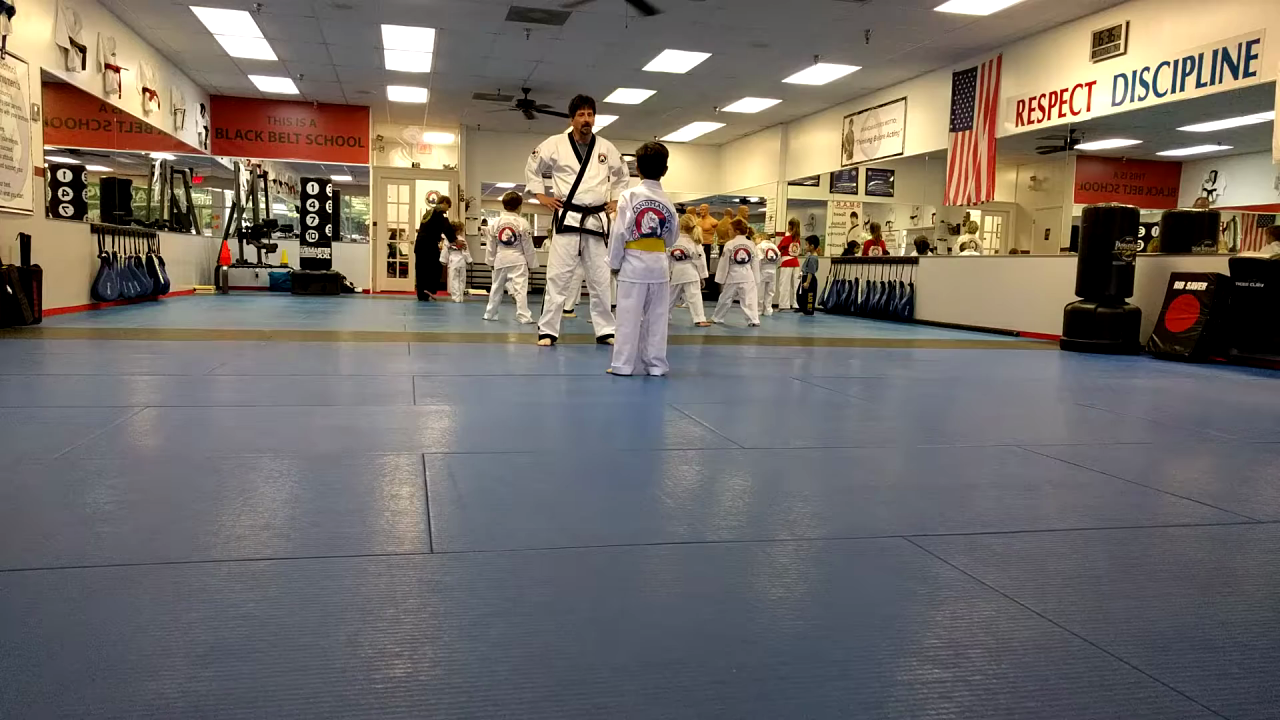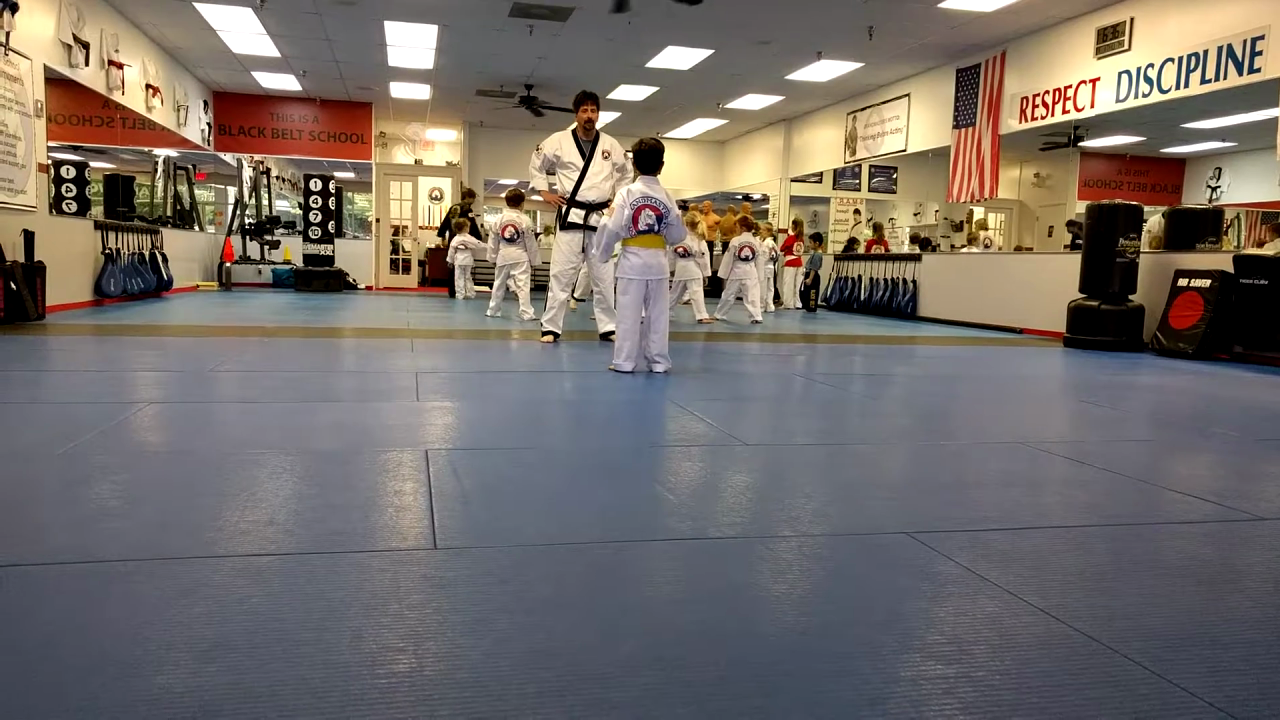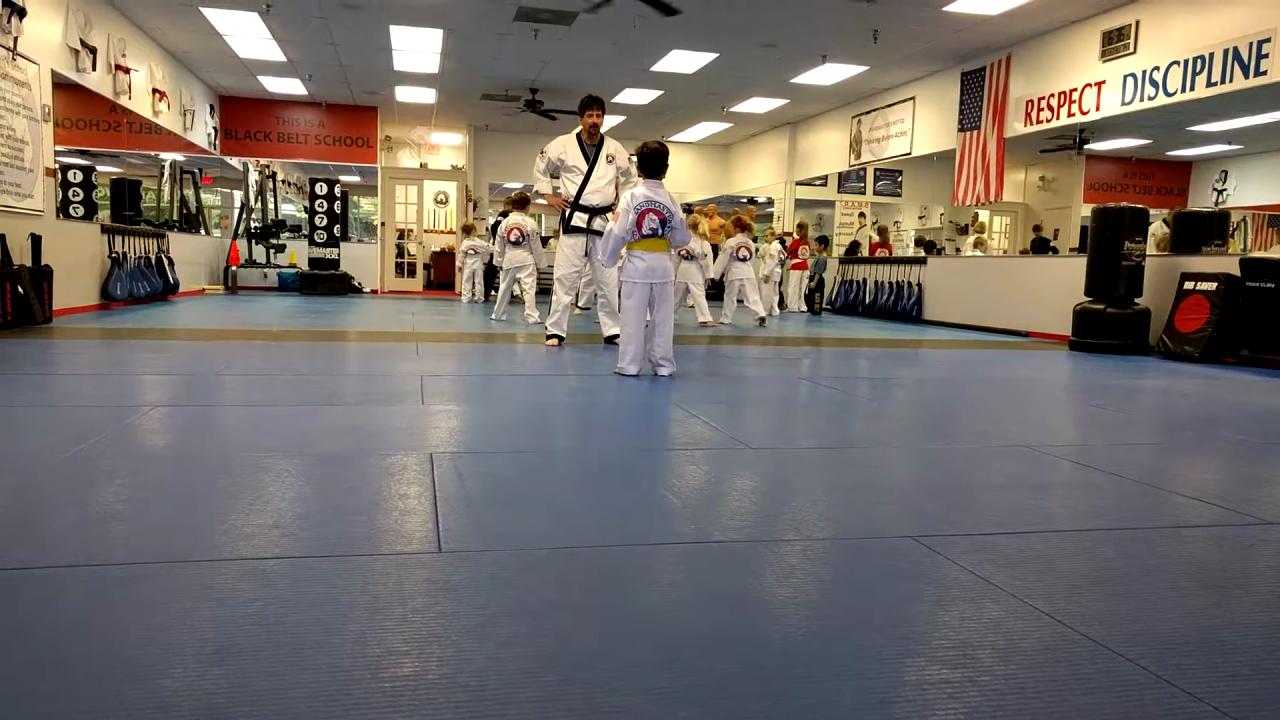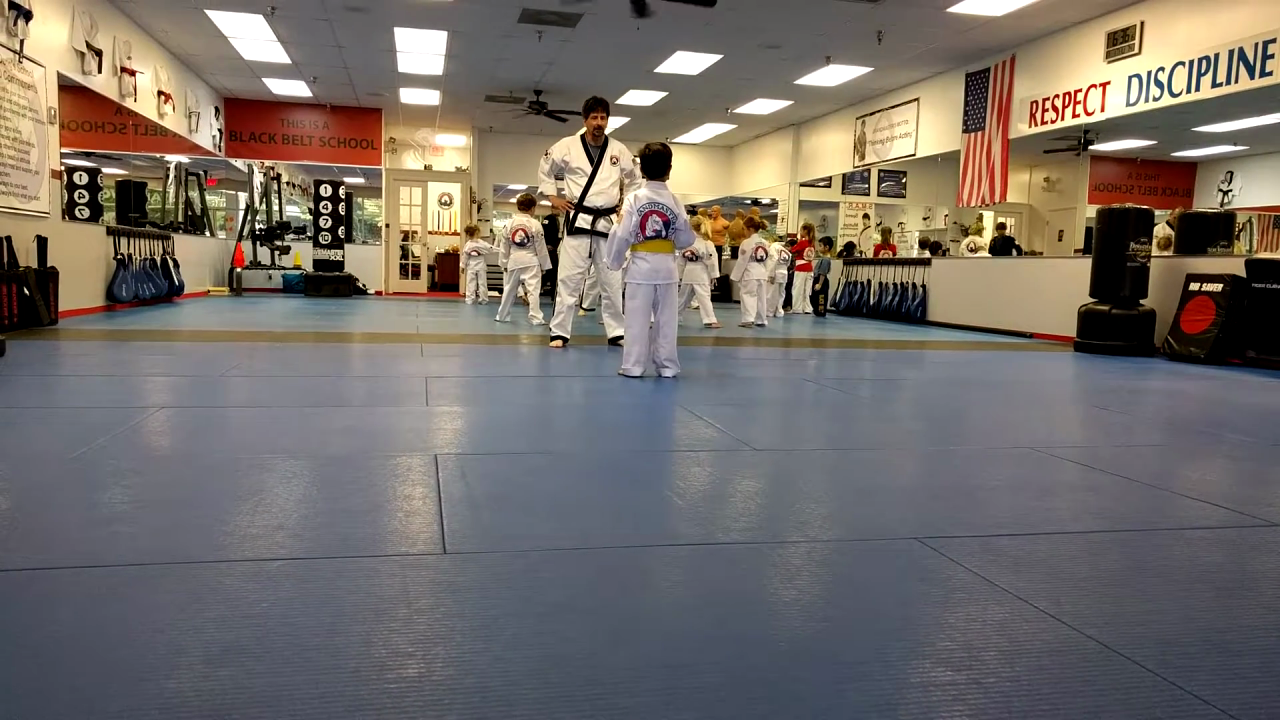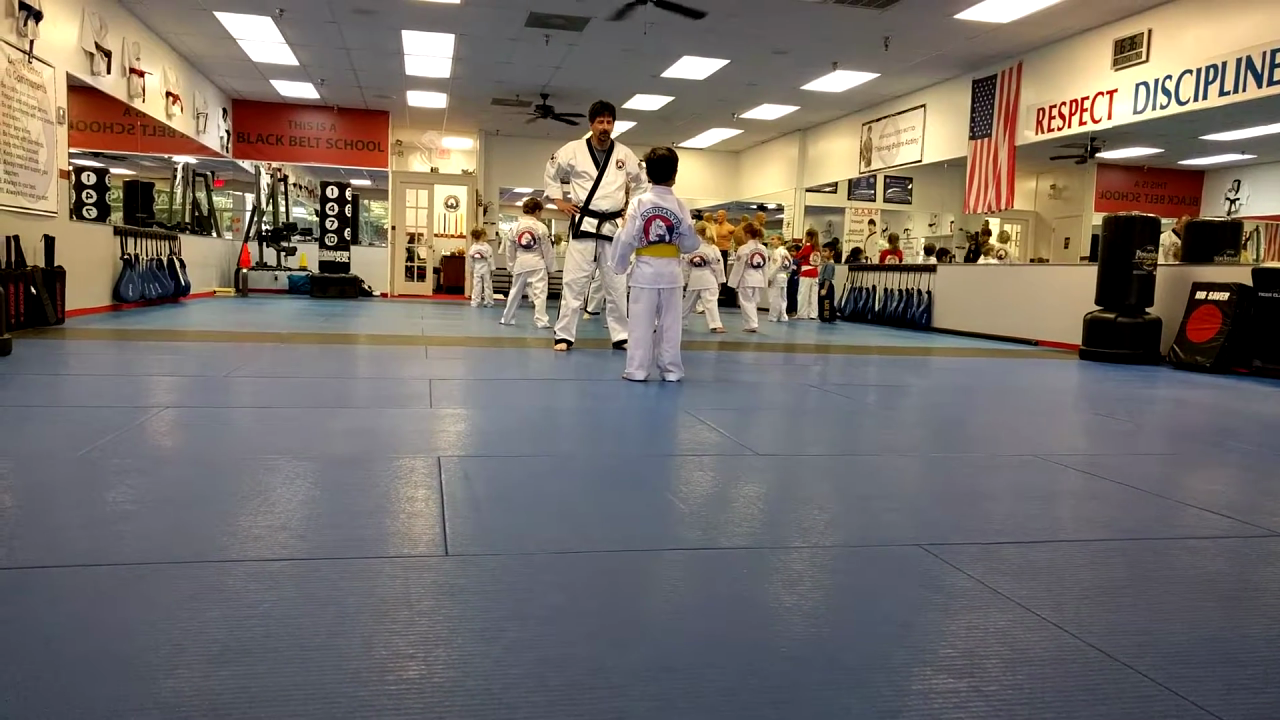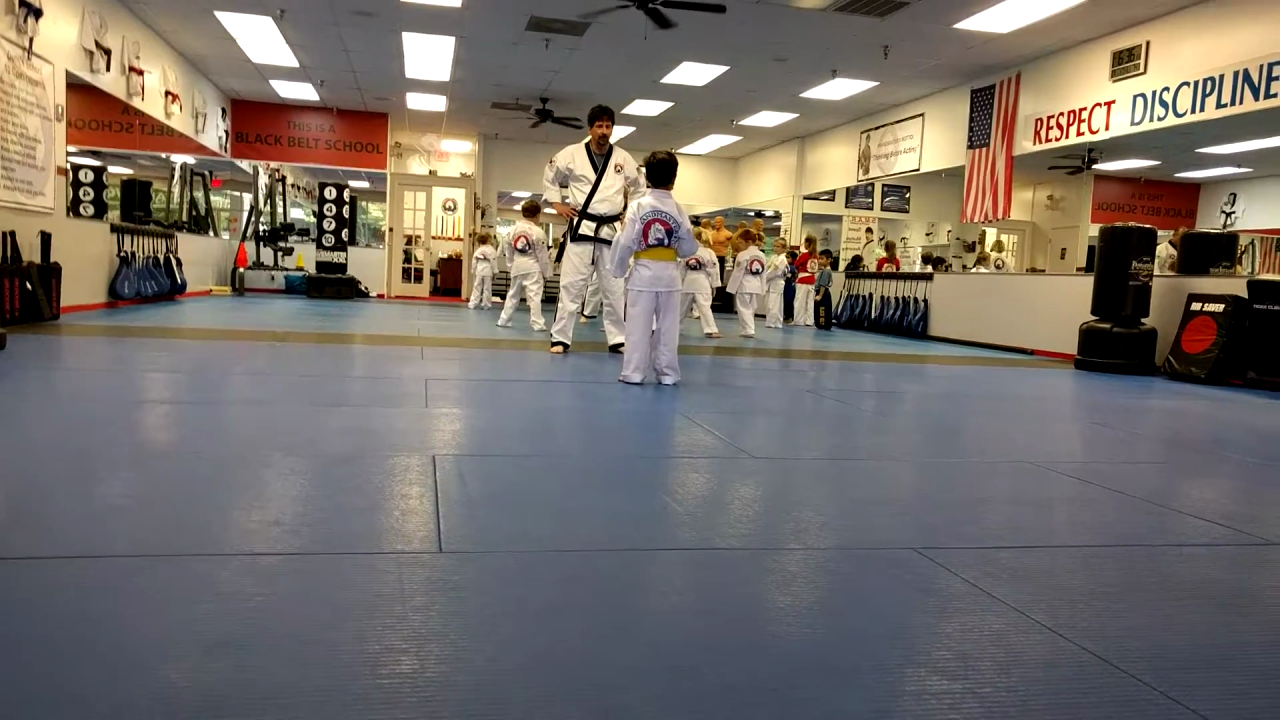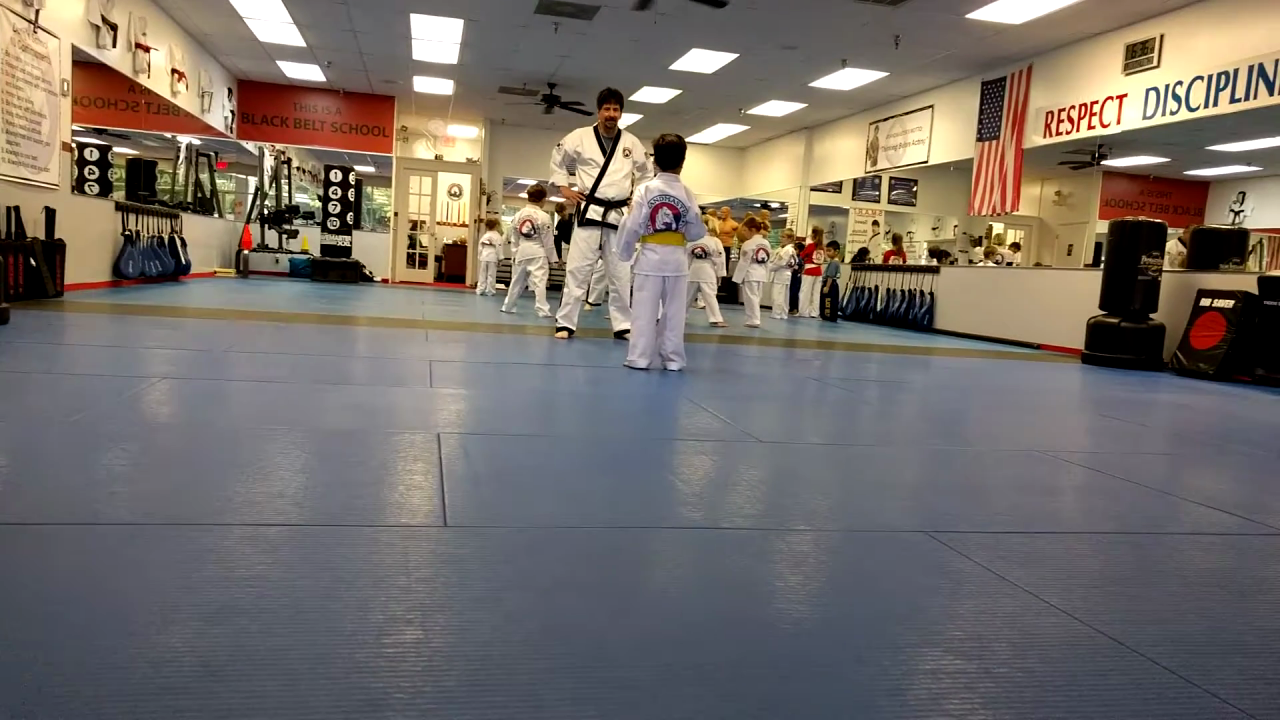
dt=0.7s
person 1, frame 1
left shoulder: (606, 148)
right shoulder: (555, 144)
left elbow: (621, 175)
right elbow: (532, 168)
left wrist: (615, 201)
right wrist: (541, 195)
left hip: (596, 220)
right hip: (567, 219)
left knee: (601, 280)
right knee: (558, 277)
left ankle: (605, 331)
right ankle: (548, 331)
person 1, frame 2
left shoulder: (611, 145)
right shoulder: (559, 141)
left elbow: (625, 172)
right elbow: (537, 164)
right wrist: (545, 192)
left hip: (600, 217)
right hip: (571, 215)
left knee: (604, 277)
right knee: (562, 274)
left ankle: (608, 327)
right ankle: (551, 328)
person 1, frame 3
left shoulder: (615, 149)
right shoulder: (563, 144)
left elbow: (630, 178)
right elbow: (541, 168)
right wrist: (549, 196)
left hip: (604, 221)
right hip: (574, 219)
left knee: (608, 281)
right knee: (565, 278)
left ankle: (612, 331)
right ankle: (555, 330)
person 1, frame 4
left shoulder: (619, 150)
right shoulder: (567, 146)
left elbow: (634, 179)
right elbow: (545, 170)
right wrist: (553, 197)
left hip: (609, 222)
right hip: (579, 221)
left knee: (612, 282)
right knee: (569, 279)
left ankle: (617, 332)
right ankle: (560, 332)
person 1, frame 5
left shoulder: (625, 154)
right shoulder: (573, 150)
left elbow: (640, 183)
right elbow: (551, 173)
right wrist: (559, 200)
left hip: (614, 226)
right hip: (584, 224)
left knee: (617, 285)
right knee: (574, 282)
left ankle: (621, 336)
right ankle: (564, 335)
person 1, frame 6
left shoulder: (623, 158)
right shoulder: (572, 154)
left elbow: (639, 188)
right elbow: (550, 177)
right wrist: (558, 204)
left hip: (612, 230)
right hip: (582, 228)
left knee: (614, 289)
right knee: (572, 285)
left ankle: (617, 339)
right ankle: (560, 337)
person 1, frame 7
left shoulder: (632, 143)
right shoulder: (580, 137)
left elbow: (646, 173)
right elbow: (558, 160)
right wrist: (564, 188)
left hip: (619, 215)
right hip: (590, 212)
left knee: (620, 274)
right knee: (577, 270)
left ankle: (622, 325)
right ankle: (565, 323)
person 2, frame 1
left shoulder: (628, 196)
right shoulder: (668, 202)
left elbow: (619, 233)
right elbow: (671, 238)
left wrist: (615, 263)
left hip: (634, 264)
right hip: (659, 265)
left knee: (629, 316)
right knee: (657, 317)
left ankle: (624, 364)
right ankle: (656, 364)
person 2, frame 2
left shoulder: (626, 193)
right shoulder: (667, 196)
left elbow: (613, 229)
right elbow: (678, 235)
left wrist: (602, 253)
left hip: (632, 260)
right hip: (658, 261)
left knee: (629, 314)
right knee: (658, 314)
left ankle: (625, 361)
right ankle: (658, 360)
person 2, frame 3
left shoulder: (630, 197)
right shoulder: (671, 200)
left elbow: (618, 233)
right elbow: (682, 238)
left wrist: (606, 258)
left hip: (636, 264)
right hip: (663, 265)
left knee: (633, 317)
right knee: (662, 317)
left ankle: (629, 364)
right ankle: (663, 364)
person 2, frame 4
left shoulder: (634, 198)
right shoulder: (674, 201)
left elbow: (622, 235)
right elbow: (686, 240)
left wrist: (613, 261)
left hip: (641, 266)
right hip: (667, 267)
left knee: (637, 319)
right knee: (666, 319)
left ankle: (634, 366)
right ankle: (667, 365)
person 2, frame 5
left shoulder: (638, 203)
right shoulder: (679, 206)
left elbow: (626, 239)
right elbow: (690, 244)
left wrist: (618, 266)
left hip: (645, 270)
right hip: (671, 271)
left knee: (641, 323)
right knee: (670, 323)
left ankle: (637, 369)
right ankle: (671, 370)
person 2, frame 6
left shoulder: (638, 206)
right shoulder: (678, 209)
left elbow: (626, 243)
right elbow: (689, 248)
left wrist: (618, 270)
left hip: (643, 273)
right hip: (669, 274)
left knee: (639, 326)
right knee: (668, 327)
left ankle: (634, 372)
right ankle: (667, 373)
person 2, frame 7
left shoulder: (645, 189)
right shoulder: (686, 194)
left elbow: (632, 226)
right elbow: (697, 232)
left wrist: (624, 253)
left hip: (650, 257)
right hip: (676, 259)
left knee: (645, 310)
right knee: (674, 312)
left ankle: (640, 357)
right ankle: (673, 358)
